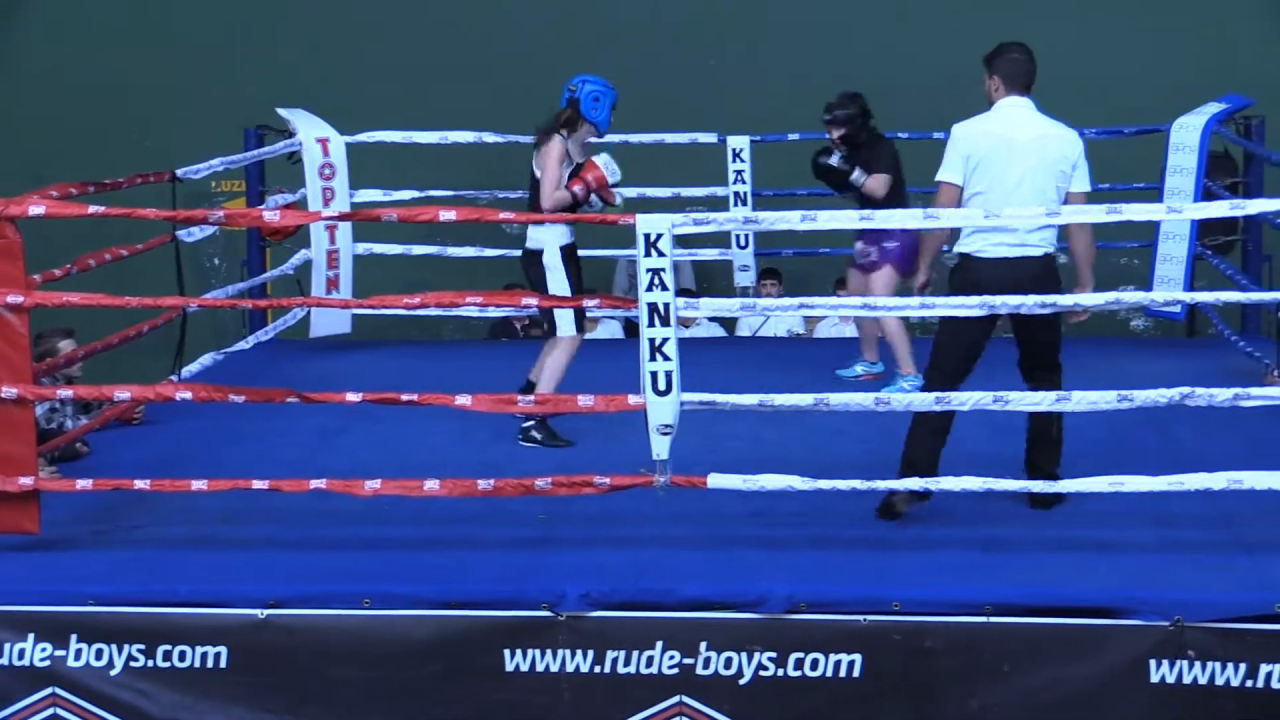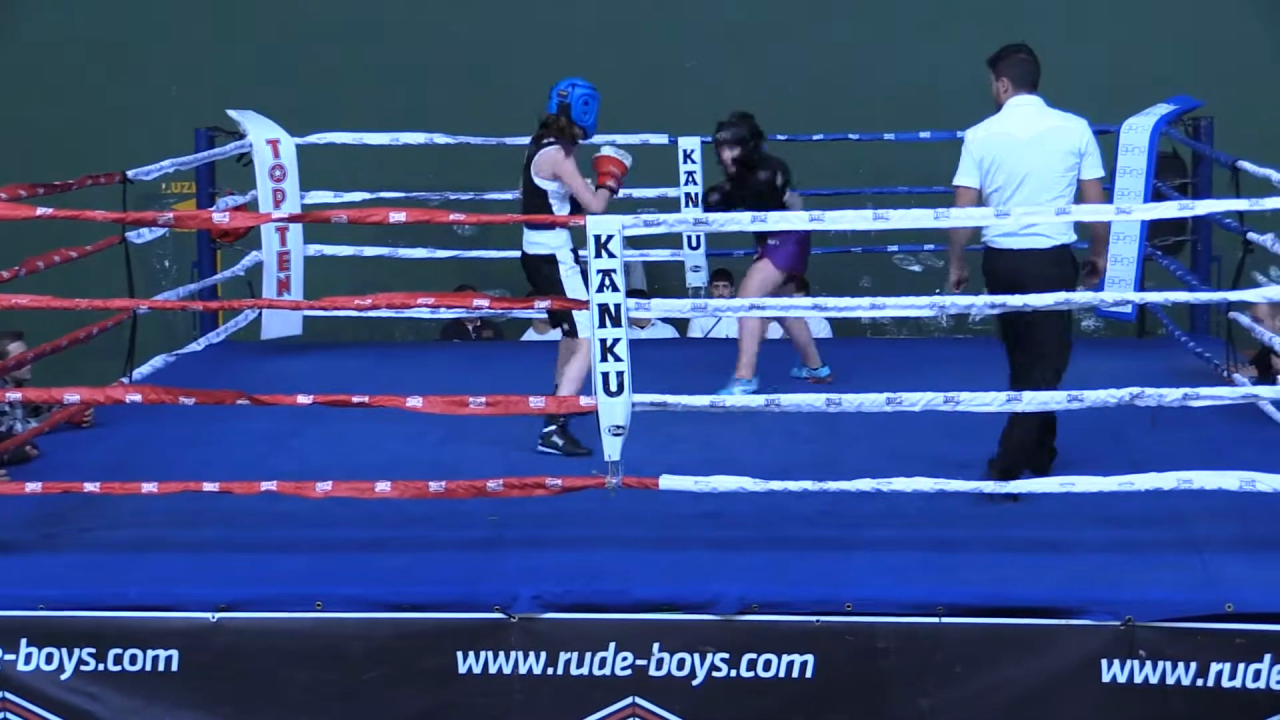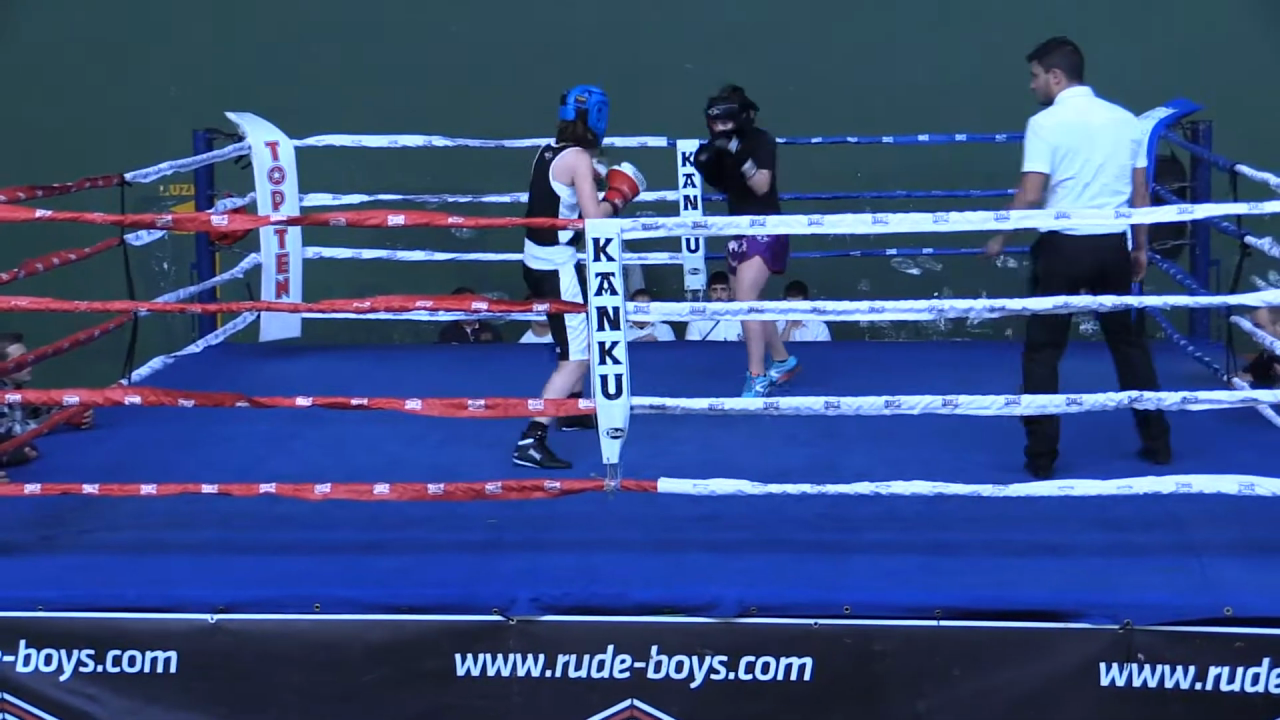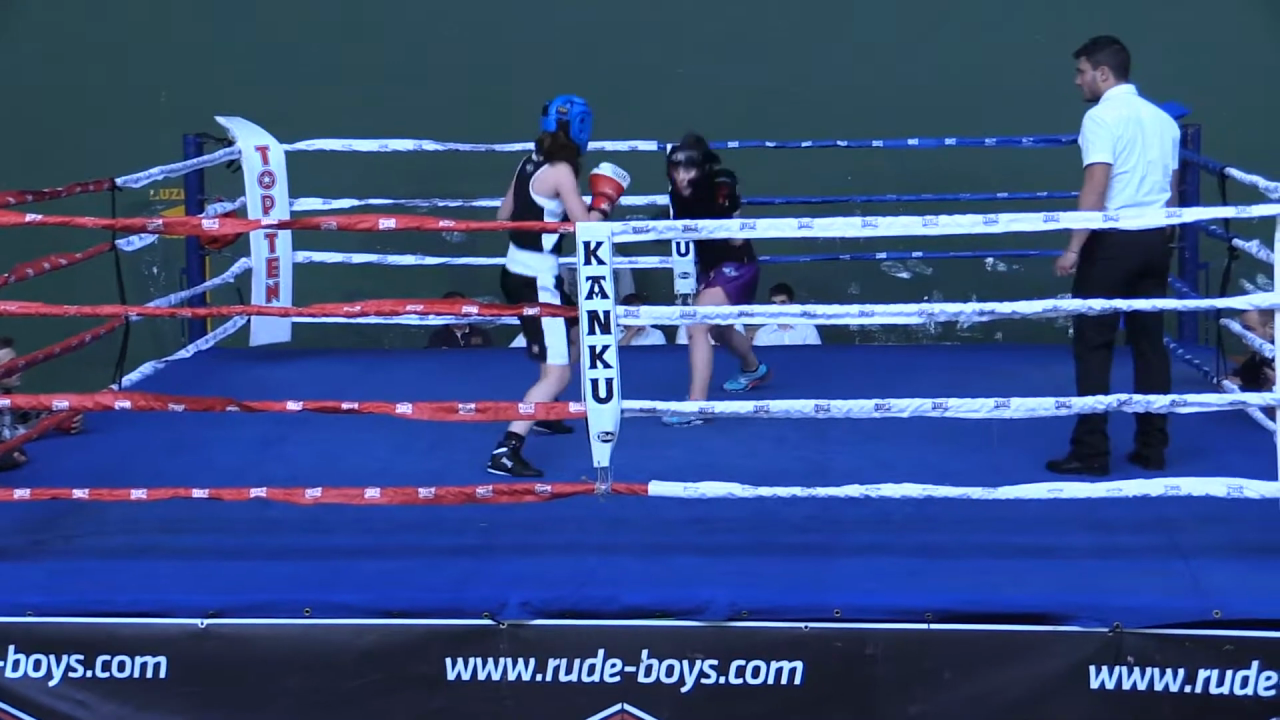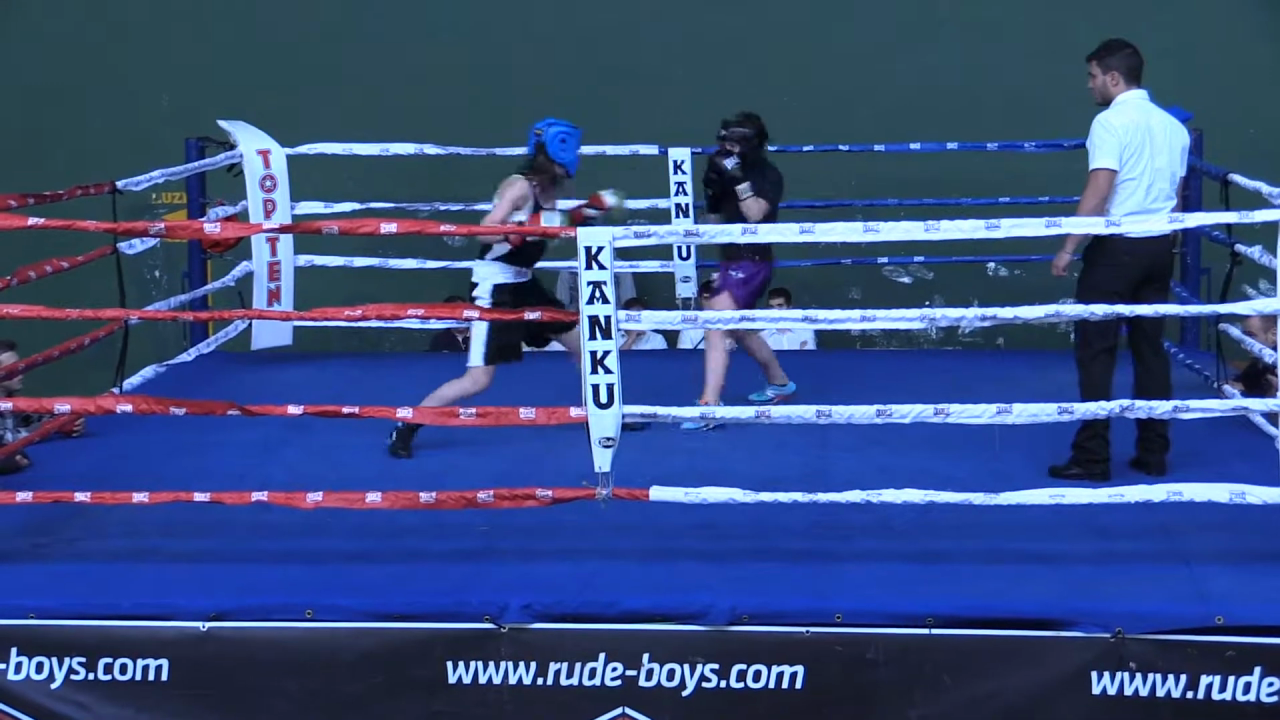
dt=0.5s
person 1, frame 1
left shoulder: (968, 132)
right shoulder: (1065, 138)
left elbow: (941, 210)
right elbow: (1080, 223)
left wrist: (923, 268)
right wrist: (1085, 285)
left hip: (977, 270)
right hip: (1035, 271)
left knee: (943, 378)
right knee: (1043, 379)
left ankle: (912, 484)
right ankle: (1043, 484)
person 1, frame 2
left shoulder: (980, 135)
right shoulder: (1074, 129)
left elbow: (964, 212)
right elbow: (1095, 204)
left wrist: (956, 264)
right wrist: (1098, 253)
left hip: (1001, 261)
right hip: (1051, 261)
left knee: (1023, 360)
right knee: (1044, 366)
left ankle: (1036, 452)
right ankle: (1007, 464)
person 1, frame 3
left shoulder: (1047, 122)
right shoulder: (1125, 119)
left elbow: (1031, 195)
right elbow: (1140, 194)
left wrist: (1001, 237)
right wrist: (1140, 248)
left hip: (1064, 247)
right hip: (1112, 246)
left knee: (1041, 350)
right knee: (1129, 342)
left ankle: (1042, 455)
right ankle: (1156, 440)
person 1, frame 4
left shoulder: (1102, 116)
right shoulder: (1164, 119)
left elbow: (1096, 189)
right elbow: (1170, 192)
left wrist: (1074, 247)
left hip: (1113, 242)
right hip: (1154, 241)
left knee: (1092, 346)
right knee: (1150, 342)
left ankle: (1091, 452)
right ankle: (1152, 447)
person 1, frame 5
left shoulder: (1111, 121)
right shoulder: (1174, 126)
left elbow: (1097, 195)
right elbow: (1175, 196)
left wrist: (1067, 248)
left hip: (1116, 248)
right hip: (1159, 248)
left knee: (1094, 351)
right knee: (1150, 348)
left ankle: (1092, 458)
right ankle: (1153, 453)
person 2, frame 1
left shoulder: (574, 146)
right shoulder: (557, 144)
right elbow: (548, 201)
left wrist: (593, 194)
right wrist: (588, 184)
left hip: (557, 247)
right hip: (547, 251)
left knee: (567, 330)
right knee: (569, 337)
left ankle: (532, 391)
right ankle: (532, 420)
person 2, frame 2
left shoulder: (541, 143)
right shoulder: (560, 153)
left elbow: (525, 191)
right elbow: (593, 206)
right wrist: (610, 180)
left hip: (537, 252)
right hip: (554, 255)
left knee: (576, 325)
right knee: (588, 341)
left ankle: (564, 396)
right ankle: (552, 428)
person 2, frame 3
left shoulder: (548, 152)
right shoulder: (579, 158)
right elbow: (594, 218)
right wrist: (618, 196)
left hip: (538, 262)
right hip: (557, 267)
left knee: (591, 331)
right knee: (575, 359)
right ankle: (531, 441)
person 2, frame 4
left shoulder: (530, 163)
right shoulder: (561, 171)
left elbow: (503, 216)
right wrist: (605, 199)
left hip: (519, 271)
right hip: (536, 277)
left knee: (573, 336)
right knee: (557, 372)
left ankle: (546, 415)
right ankle: (506, 450)
person 2, frame 5
left shoulder: (545, 186)
right shoulder: (521, 185)
left elbow: (549, 223)
right elbow: (487, 231)
left wrist: (589, 210)
right wrist: (530, 228)
left hip: (524, 284)
right hip: (495, 287)
left knee: (577, 339)
right knee: (479, 379)
right ankle: (406, 428)
person 3, frame 1
left shoulder: (881, 147)
right shoulder: (853, 150)
left elbow: (879, 189)
left wrist: (845, 169)
right wrist: (832, 174)
left hip: (894, 234)
right hip: (871, 233)
right knee: (854, 298)
left ankle: (910, 376)
right ankle: (871, 362)
person 3, frame 2
left shoulder: (770, 168)
right shoulder: (735, 173)
left elbow: (796, 207)
right elbow: (737, 209)
left wrist: (781, 187)
right wrist: (717, 202)
left hip: (788, 241)
right hip: (771, 240)
left knee: (748, 298)
left ankle: (744, 379)
right ankle: (815, 367)
person 3, frame 3
left shoulder: (761, 141)
right shoulder: (721, 146)
left elbow: (761, 185)
left wrist: (738, 155)
right wrist: (708, 169)
left hip: (766, 231)
right hip: (741, 231)
left knee: (746, 300)
right knee: (744, 302)
left ankle: (759, 376)
right ankle: (782, 361)
person 3, frame 4
left shoulder: (721, 191)
right shoulder: (681, 198)
left elbow: (737, 240)
left wrist: (727, 207)
left hip: (736, 268)
right hip: (711, 267)
left knee: (697, 328)
right knee: (718, 327)
left ankle: (695, 406)
right ankle: (754, 369)
person 3, frame 5
left shoulder: (768, 174)
right shoulder: (725, 173)
left elbow: (755, 213)
right elbow: (717, 219)
left wrist: (739, 179)
right wrist: (714, 199)
left hip: (749, 264)
right hip: (735, 261)
left knee: (715, 331)
right knee: (740, 330)
left ankle: (709, 408)
right ankle: (780, 383)
